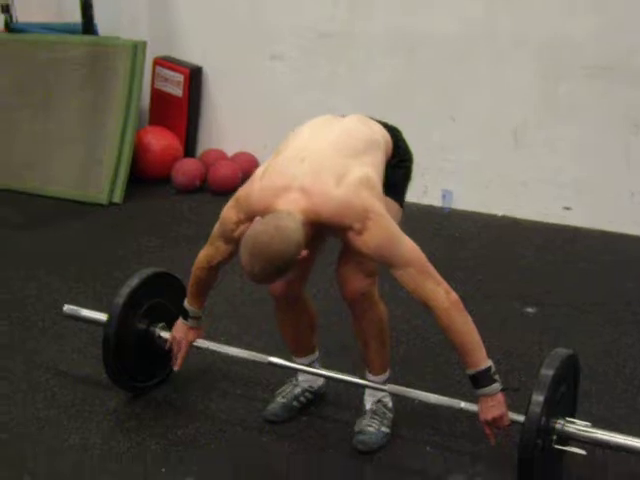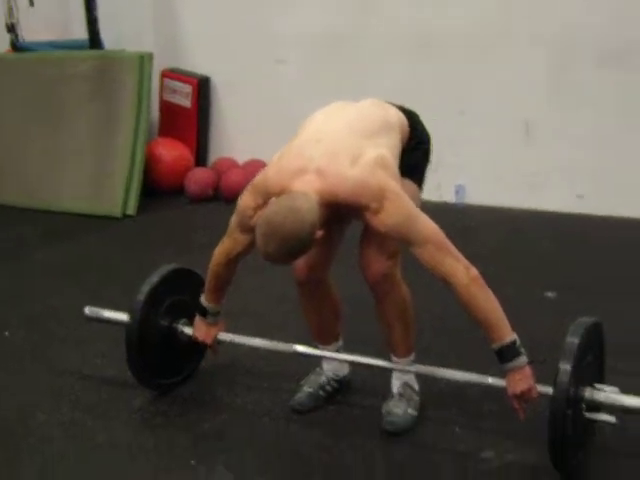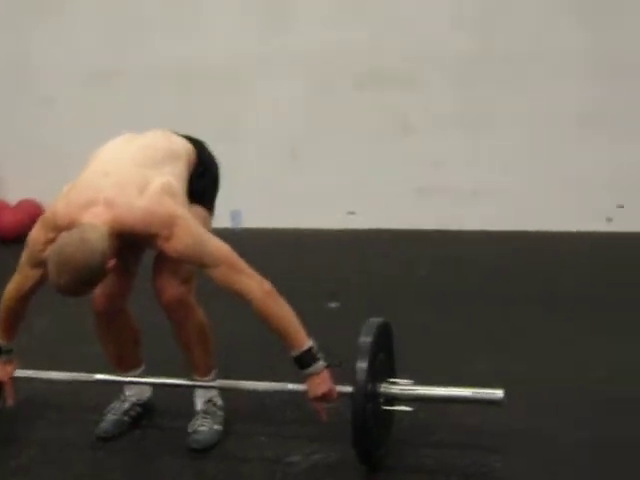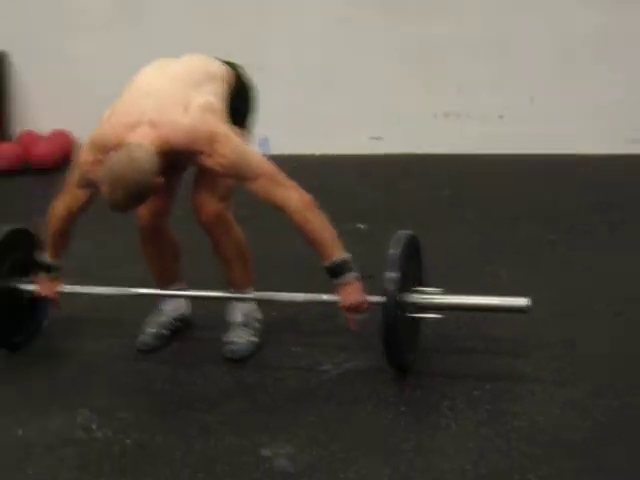
dt=0.5s
person 1, frame 1
left shoulder: (359, 217)
right shoulder: (246, 207)
left elbow: (441, 296)
right elbow: (209, 259)
left wrist: (487, 385)
right wrist: (190, 318)
left knee: (357, 286)
right knee: (284, 287)
left ankle: (378, 396)
right ankle: (307, 378)
person 1, frame 2
left shoulder: (374, 197)
right shoulder: (263, 192)
left elbow: (461, 272)
right elbow: (227, 253)
left wrist: (513, 359)
right wrist: (208, 314)
left knee: (379, 269)
right knee: (306, 272)
left ankle: (404, 379)
right ankle: (333, 368)
person 1, frame 3
left shoulder: (162, 222)
right shoulder: (54, 226)
left elbow: (255, 287)
left wrist: (312, 365)
left knee: (173, 293)
right knee: (104, 302)
left ankle: (208, 396)
right ankle: (135, 392)
person 1, frame 4
left shoulder: (209, 140)
right shoulder: (101, 149)
left elbow: (294, 198)
right elbow: (67, 207)
left wrist: (343, 275)
right wrist: (50, 269)
left knee: (210, 211)
right knee: (148, 218)
left ankle: (246, 309)
right ankle: (174, 306)
